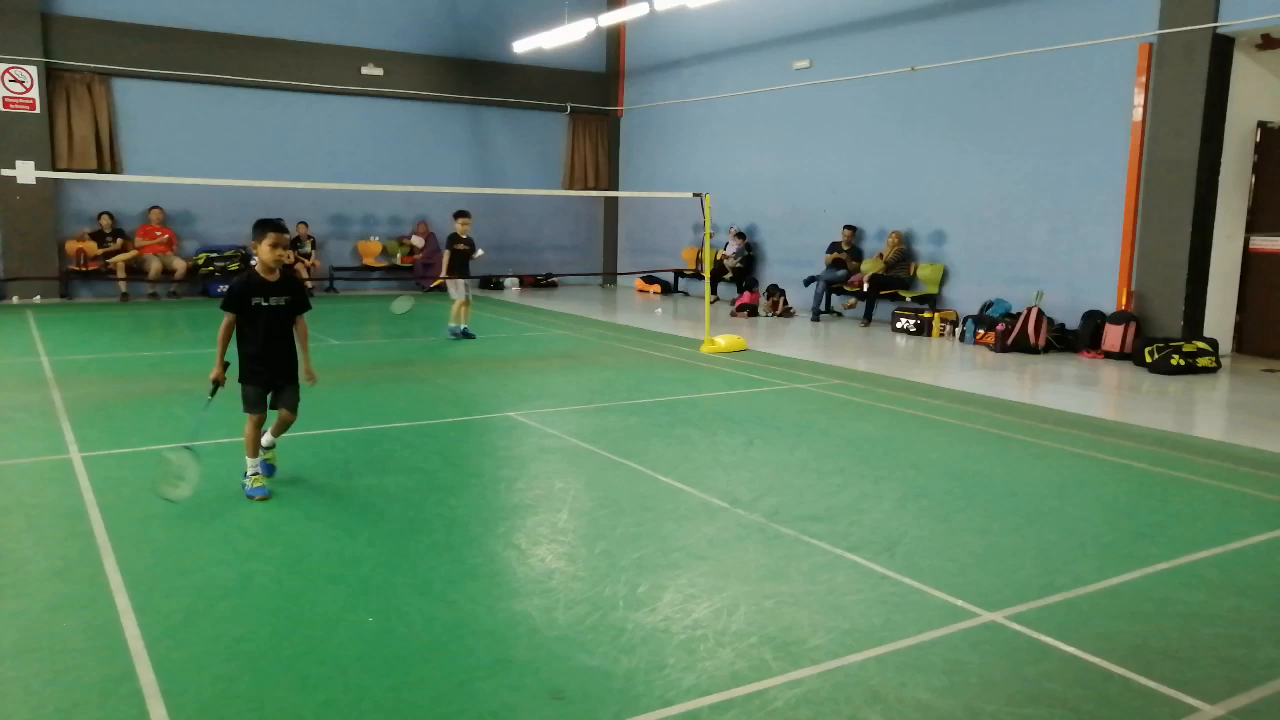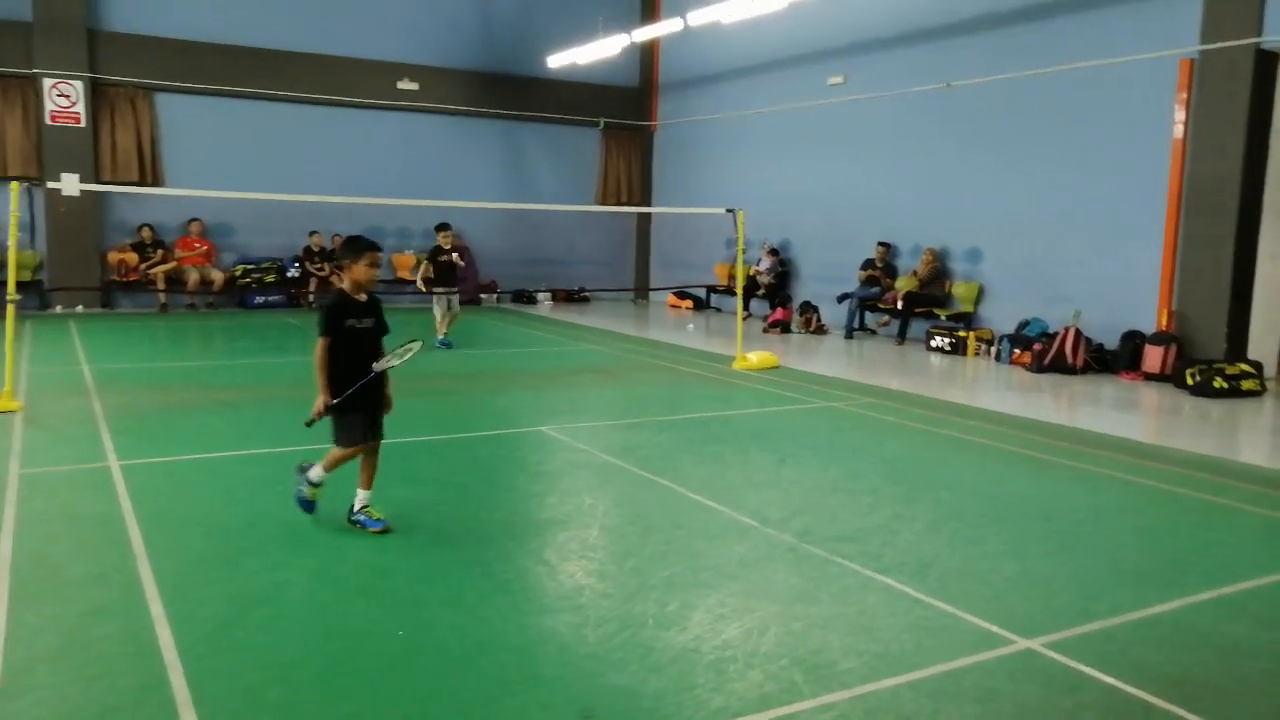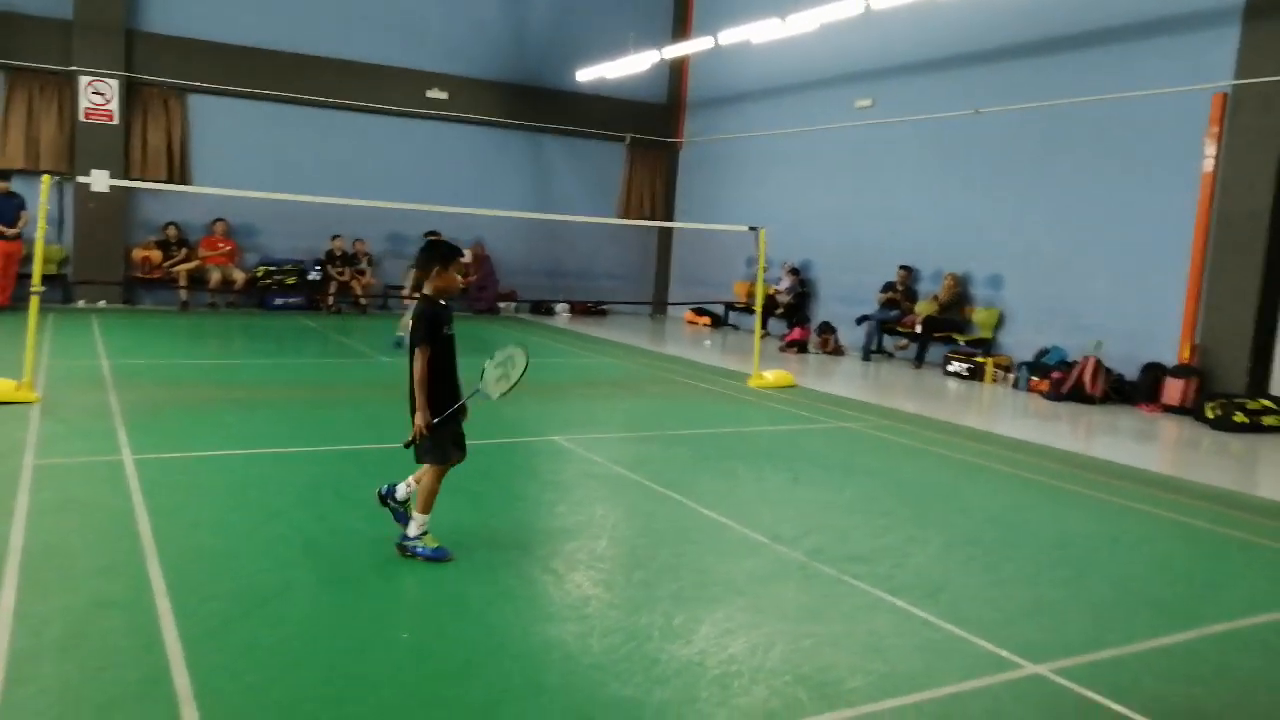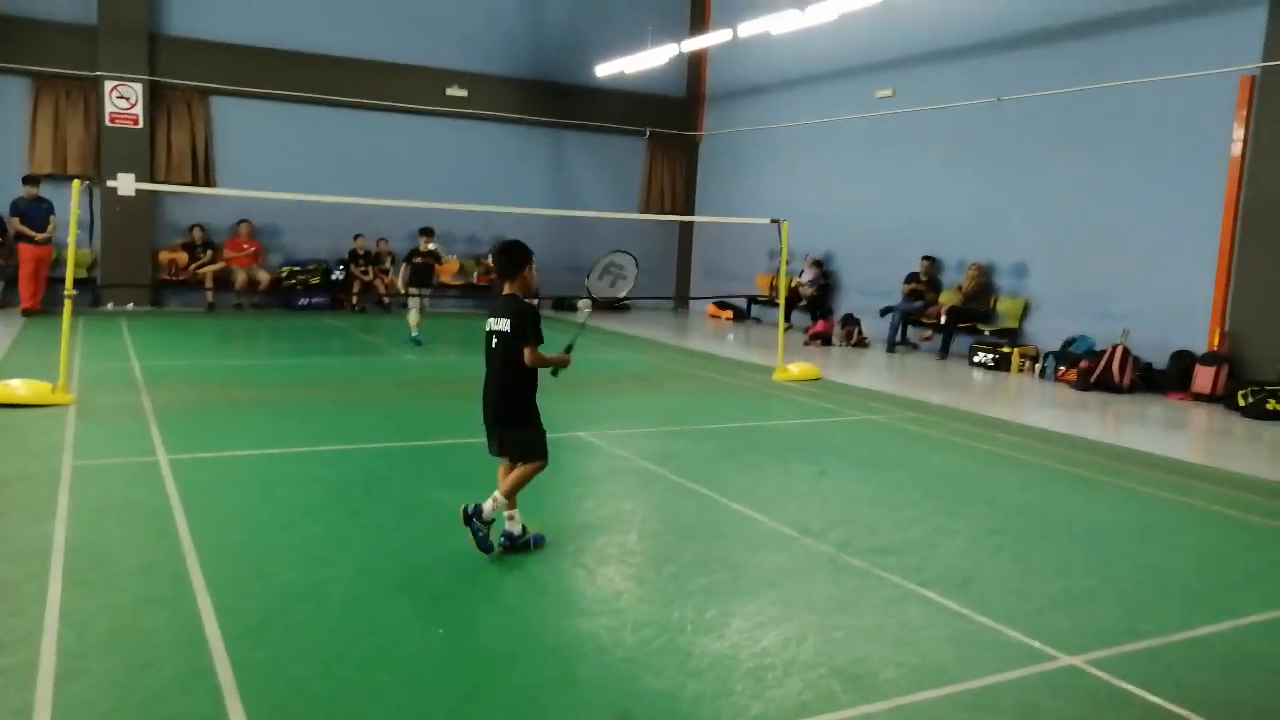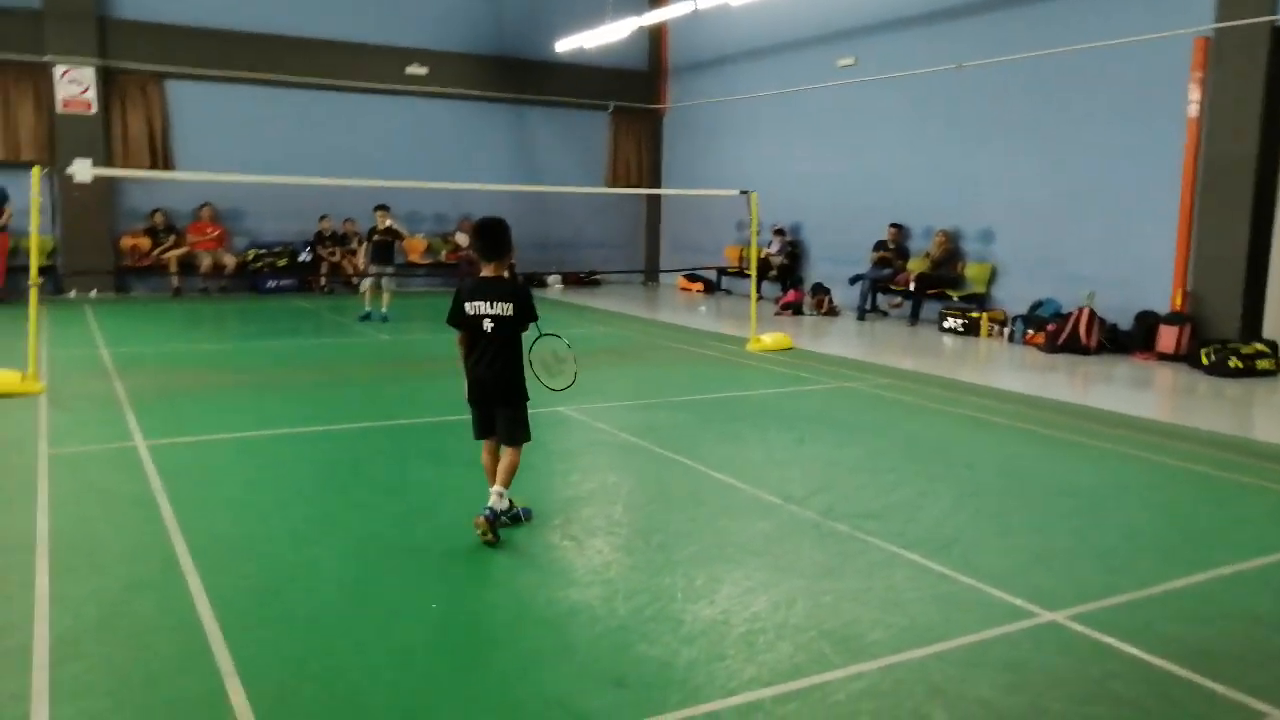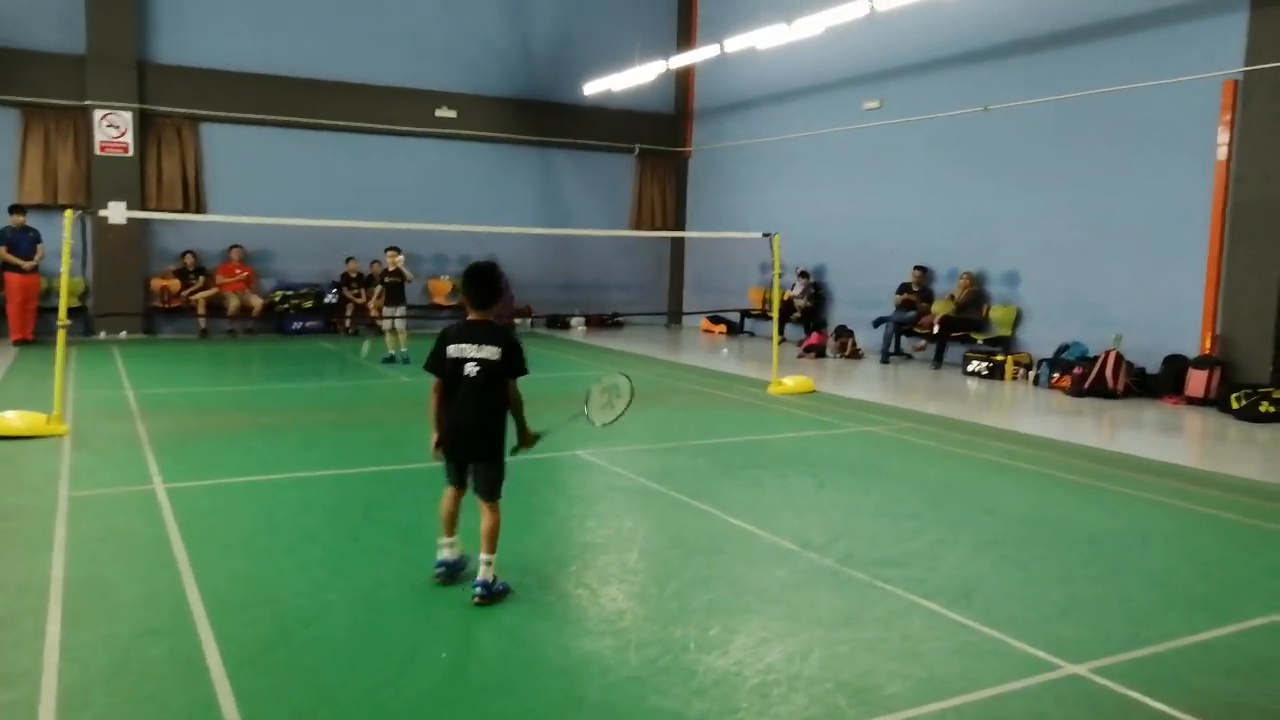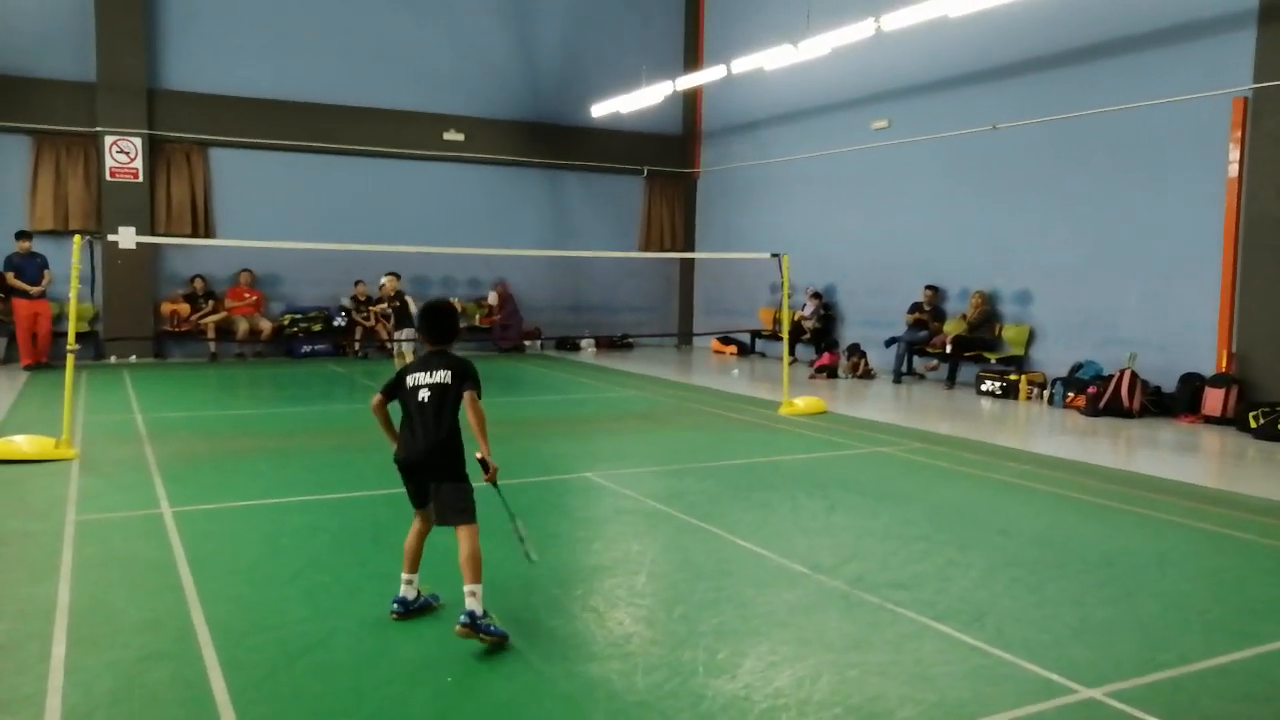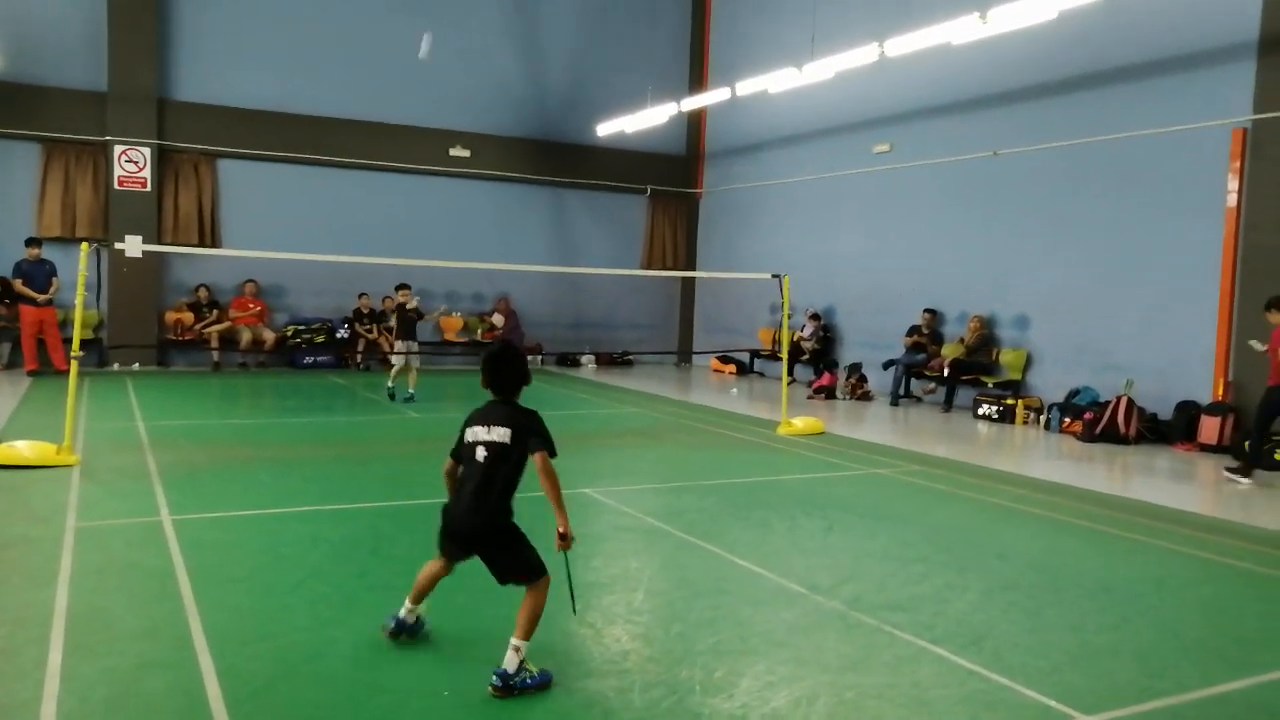
dt=0.5s
person 1, frame 1
left shoulder: (292, 284)
right shoulder: (242, 285)
left elbow: (299, 322)
right elbow: (228, 325)
left wrist: (306, 360)
right wrist: (218, 364)
left hip: (285, 364)
right hip: (254, 366)
left knee: (288, 415)
right knee: (256, 418)
left ankle: (266, 445)
right ankle: (252, 473)
person 1, frame 2
left shoulder: (374, 304)
right shoulder: (335, 306)
right elbow: (322, 350)
left wrist: (386, 387)
right wrist: (322, 393)
left hip: (368, 389)
right hip: (342, 392)
left knee: (372, 445)
right knee: (352, 446)
left ankle: (361, 507)
right ankle: (313, 475)
person 1, frame 3
left shoulder: (441, 309)
right shoulder: (428, 313)
right elbow: (421, 362)
left wrist: (459, 399)
right wrist: (420, 410)
left hip: (444, 401)
right hip: (430, 404)
left knee: (455, 454)
right knee: (436, 462)
left ankle: (398, 493)
right ankle: (413, 536)
person 1, frame 4
left shoulder: (495, 308)
right shoulder: (526, 311)
right elbow: (530, 359)
right wrist: (558, 360)
left hip: (494, 400)
right hip: (516, 402)
left knee: (510, 461)
right knee: (536, 459)
left ankle: (513, 530)
right ankle: (484, 511)
person 1, frame 5
left shoulder: (465, 291)
right shoulder: (518, 291)
left elbow: (462, 340)
left hip: (478, 381)
right hip: (508, 382)
left knee: (490, 442)
right knee: (511, 445)
left ankle: (500, 505)
right ankle: (492, 508)
person 1, frame 6
left shoulder: (448, 336)
right shoulder: (506, 339)
left elbow: (437, 387)
right elbow: (512, 394)
left wrist: (436, 429)
right wrist: (522, 428)
left hip: (453, 431)
right hip: (487, 433)
left knee: (454, 489)
right knee: (489, 504)
left ankle: (447, 557)
right ankle: (485, 581)
person 1, frame 7
left shoulder: (408, 370)
right shoulder: (461, 366)
left elbow: (377, 405)
right elbow: (472, 405)
left wrist: (398, 443)
right wrist: (485, 452)
left hip: (410, 458)
right hip: (444, 459)
left knee: (424, 517)
right knee: (467, 530)
left ankle: (407, 596)
right ankle: (474, 613)
person 1, frame 8
left shoulder: (475, 418)
right shoulder: (527, 420)
left elbow: (451, 470)
right elbow: (543, 466)
right wrist: (562, 520)
left hip: (456, 515)
right hip: (491, 521)
left knee: (444, 561)
right knee: (537, 582)
left ankle: (404, 619)
right ankle: (510, 671)
